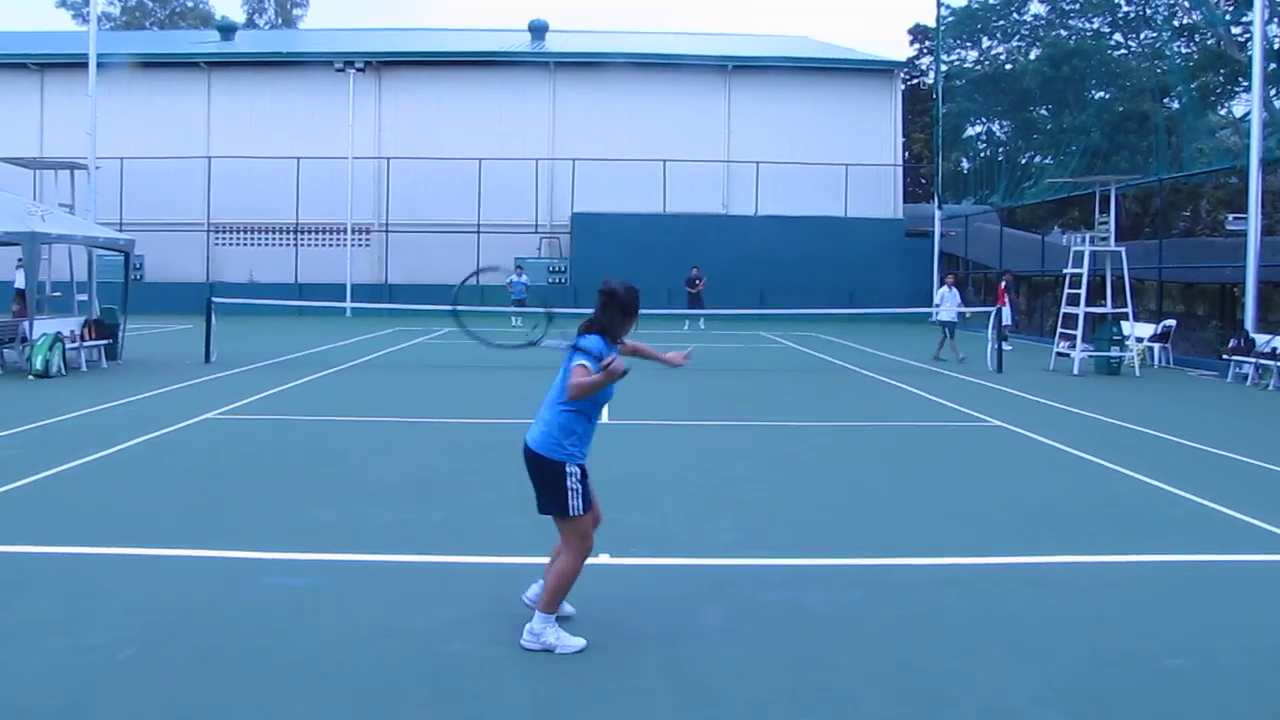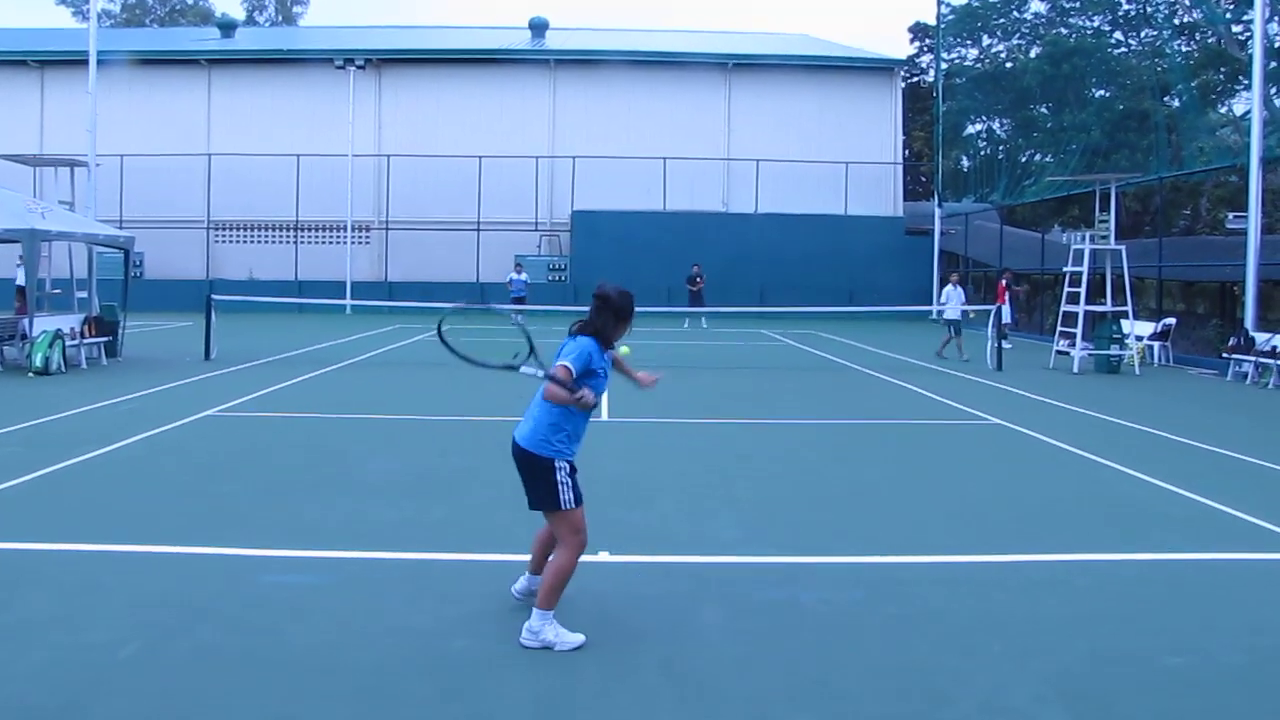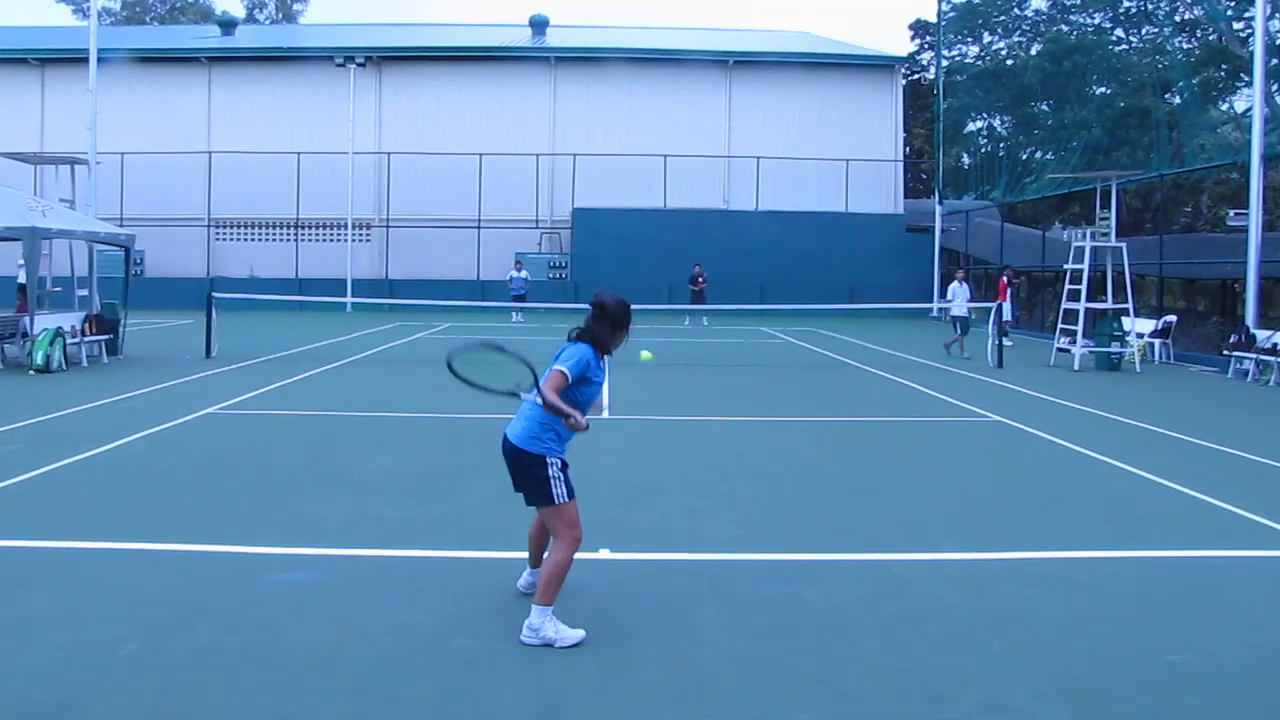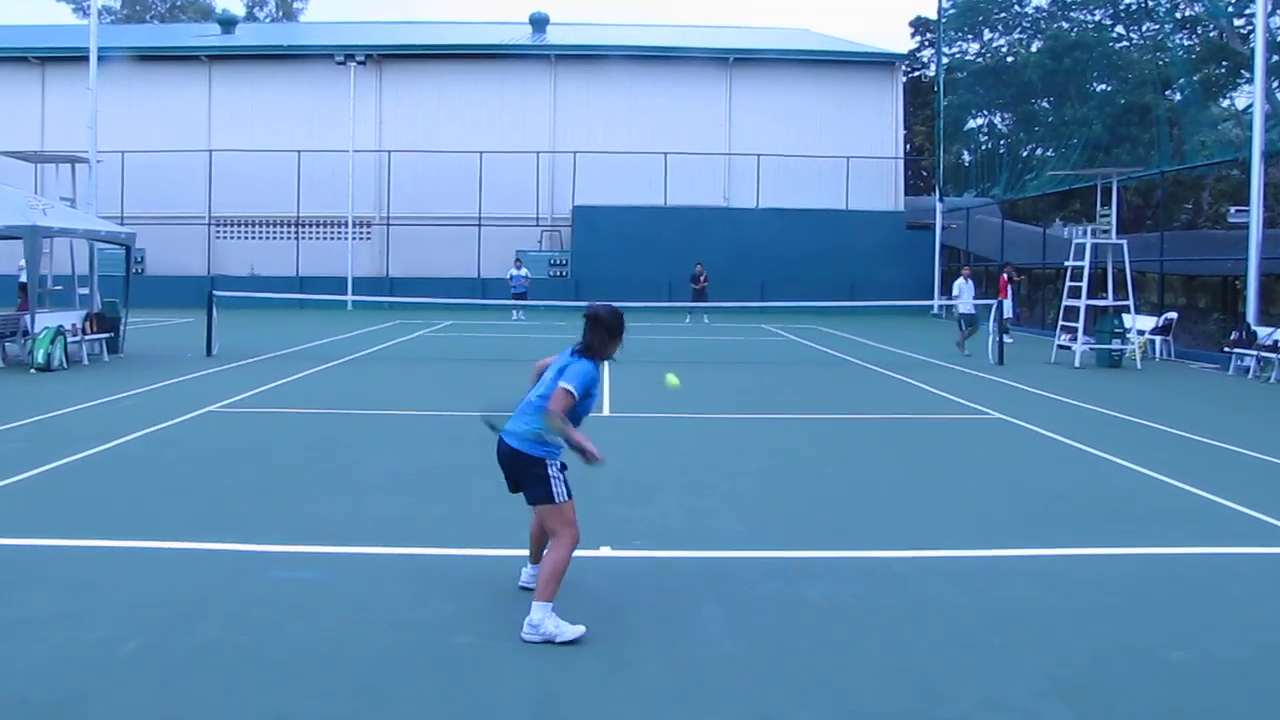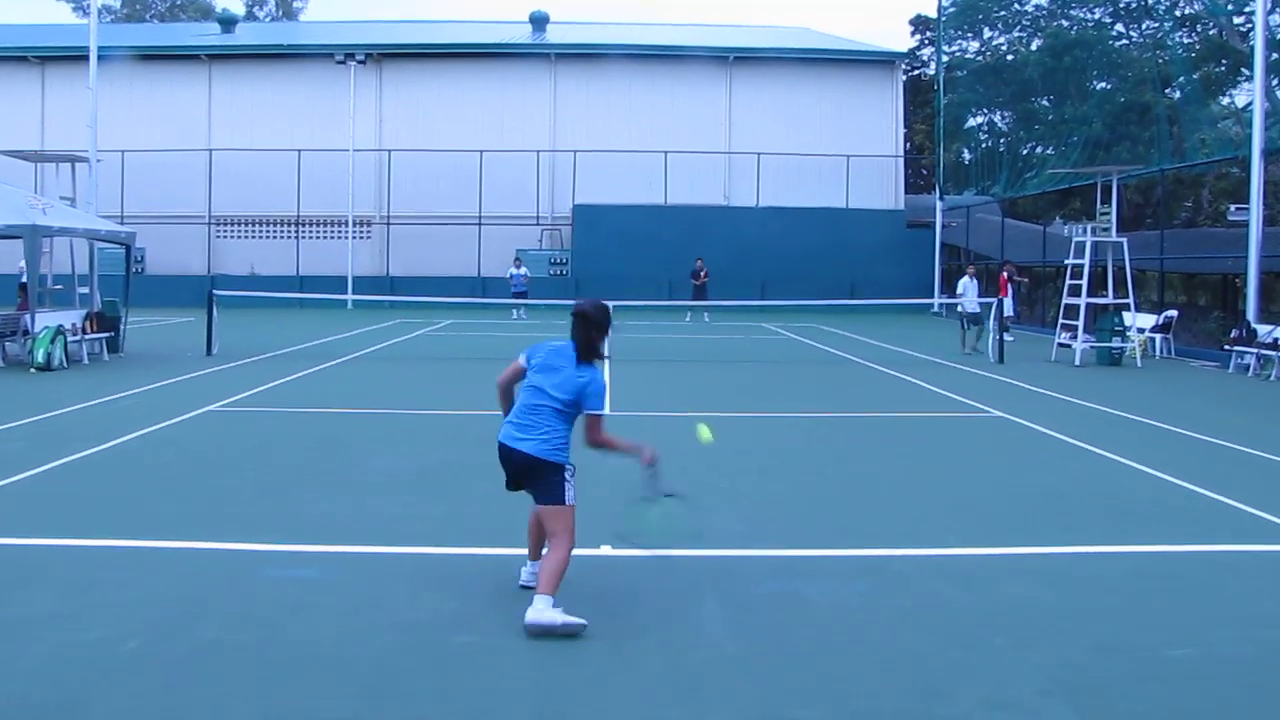
dt=0.1s
person 1, frame 1
left shoulder: (604, 341)
right shoulder: (592, 345)
left elbow: (627, 347)
right elbow: (574, 388)
left wrist: (665, 358)
right wrist: (605, 376)
left hip: (549, 449)
right hip: (557, 455)
left knee: (584, 523)
right knee: (578, 544)
left ankle: (543, 590)
right ankle: (539, 628)
person 1, frame 2
left shoulder: (595, 344)
right shoulder: (584, 347)
left elbow: (608, 355)
right elbow: (551, 391)
left wrist: (635, 375)
right wrist: (577, 400)
left hip: (537, 446)
right hip: (545, 452)
left knee: (562, 522)
right knee: (574, 540)
left ankle: (531, 582)
right ankle: (539, 625)
person 1, frame 3
left shoulder: (586, 349)
right shoulder: (584, 356)
right elbow: (546, 392)
left wrist: (589, 400)
right wrist: (570, 415)
left hip: (518, 443)
right hip: (537, 451)
left knee: (549, 510)
right knee: (568, 536)
left ankle: (532, 575)
right ankle: (539, 622)
person 1, frame 4
left shoulder: (575, 357)
right shoulder: (585, 372)
left elbow: (538, 368)
right elbow: (554, 417)
right wrist: (582, 445)
left hip: (512, 444)
right hip: (534, 453)
left knee: (548, 510)
right knee: (565, 535)
left ankle: (533, 571)
right ankle: (540, 619)
person 1, frame 5
left shoulder: (545, 348)
right shoulder: (592, 379)
left elbow: (504, 382)
right elbow: (596, 440)
left wrist: (511, 413)
right wrist: (636, 450)
left hip: (509, 445)
right hip: (546, 457)
left knee: (544, 504)
right knee: (562, 537)
left ankle: (534, 569)
right ankle: (541, 608)
